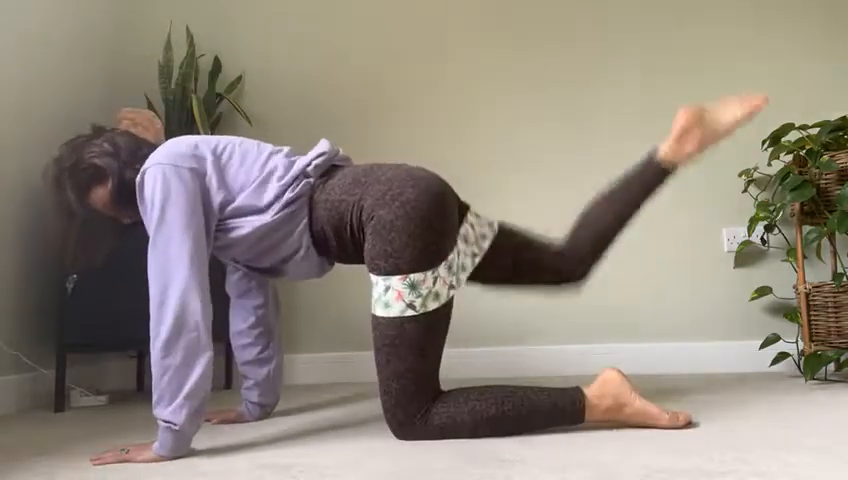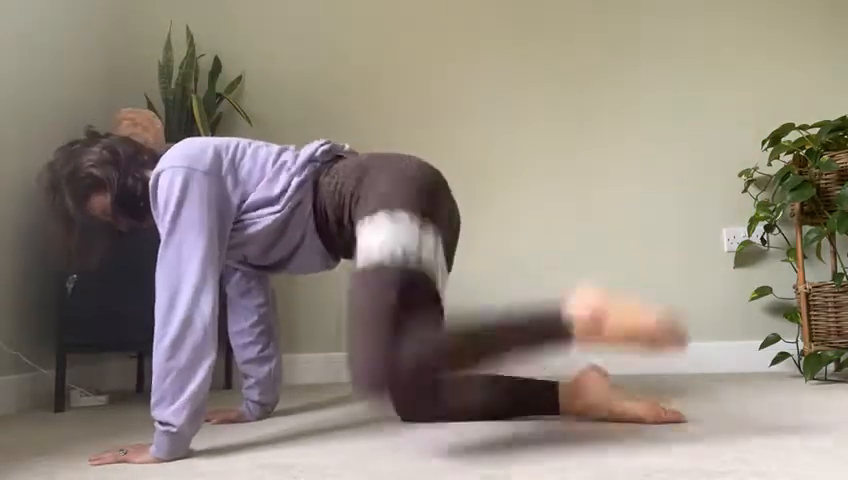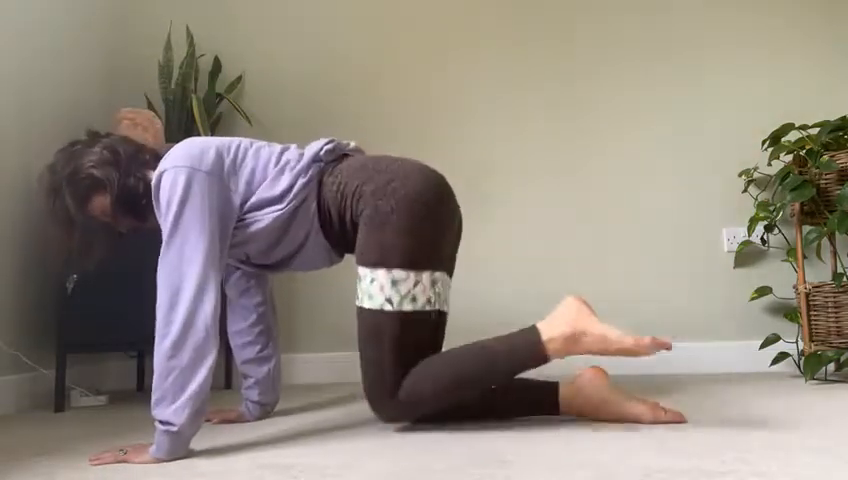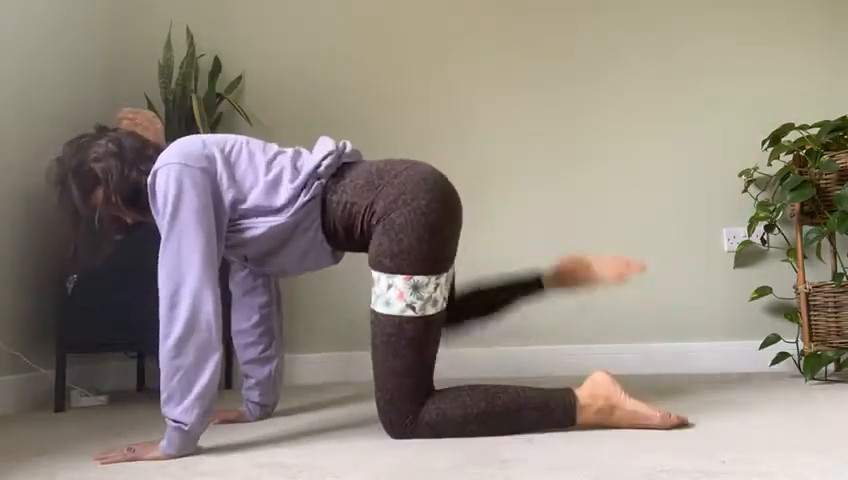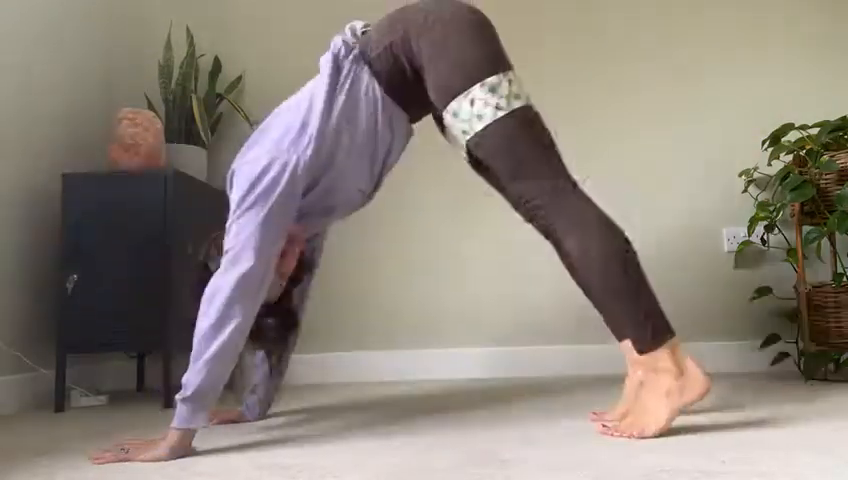
dt=0.4s
person 1, frame 1
left shoulder: (164, 171)
right shoulder: (201, 177)
left elbow: (179, 306)
right elbow: (249, 284)
left wrist: (170, 436)
right wrist: (257, 400)
left hip: (393, 210)
right hip: (407, 202)
left knee: (411, 416)
right knee: (564, 268)
left ankle: (600, 399)
right ankle: (673, 151)
person 1, frame 2
left shoulder: (180, 173)
right shoulder: (203, 187)
left elbow: (185, 305)
right elbow: (245, 287)
left wrist: (168, 438)
right wrist: (259, 399)
left hip: (392, 193)
right hip: (391, 204)
left knee: (378, 368)
right knee: (415, 397)
left ankle: (576, 317)
right ankle: (580, 391)
person 1, frame 3
left shoulder: (181, 173)
right shoulder: (203, 183)
left elbow: (187, 305)
right elbow: (243, 285)
left wrist: (167, 439)
right wrist: (258, 400)
left hip: (397, 199)
right hip: (410, 202)
left knee: (391, 397)
right knee: (418, 389)
left ankle: (559, 331)
right ankle: (581, 390)
person 1, frame 4
left shoulder: (175, 171)
right shoulder: (204, 176)
left elbow: (189, 304)
right elbow: (252, 282)
left wrist: (178, 436)
right wrist: (258, 400)
left hip: (403, 206)
right hip: (407, 200)
left knee: (404, 416)
right knee: (450, 314)
left ankle: (592, 402)
right ankle: (564, 273)
person 1, frame 5
left shoulder: (265, 174)
right shoulder: (288, 199)
left elbow: (234, 292)
right elbow: (272, 297)
left wrist: (180, 430)
right hip: (412, 60)
left knee: (547, 195)
right knee: (540, 202)
left ankle: (669, 366)
right ankle: (641, 360)
